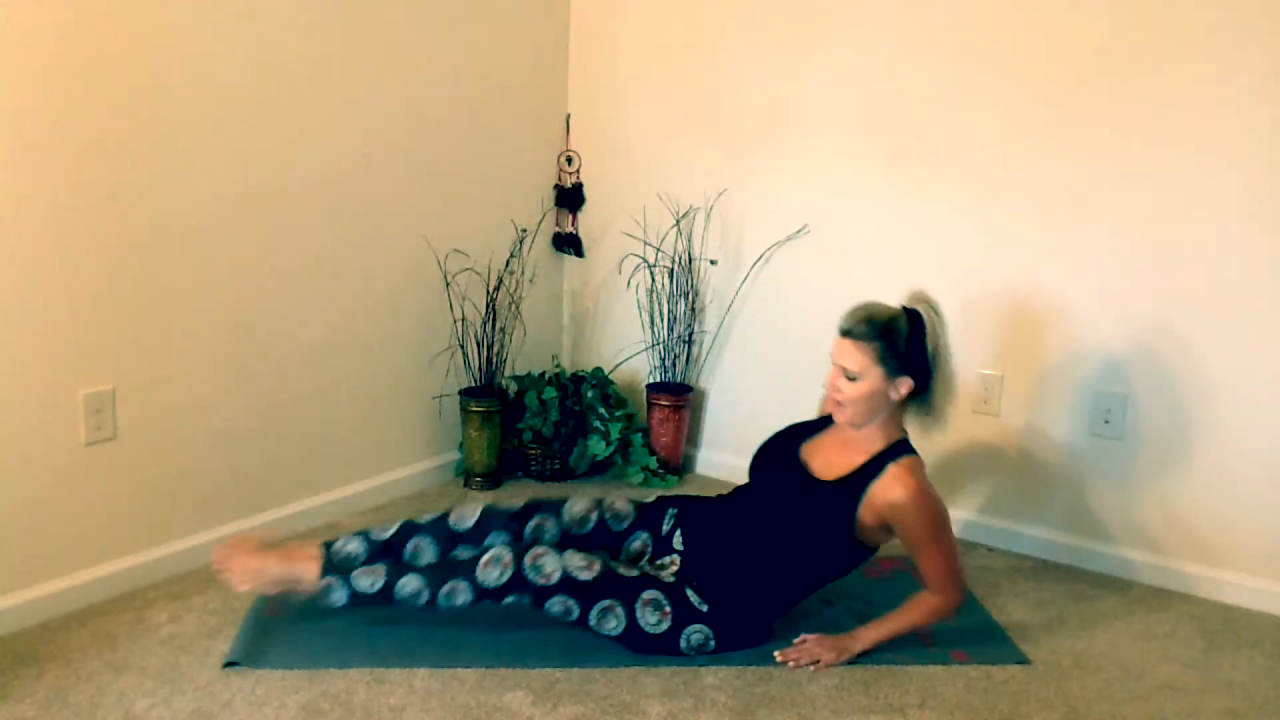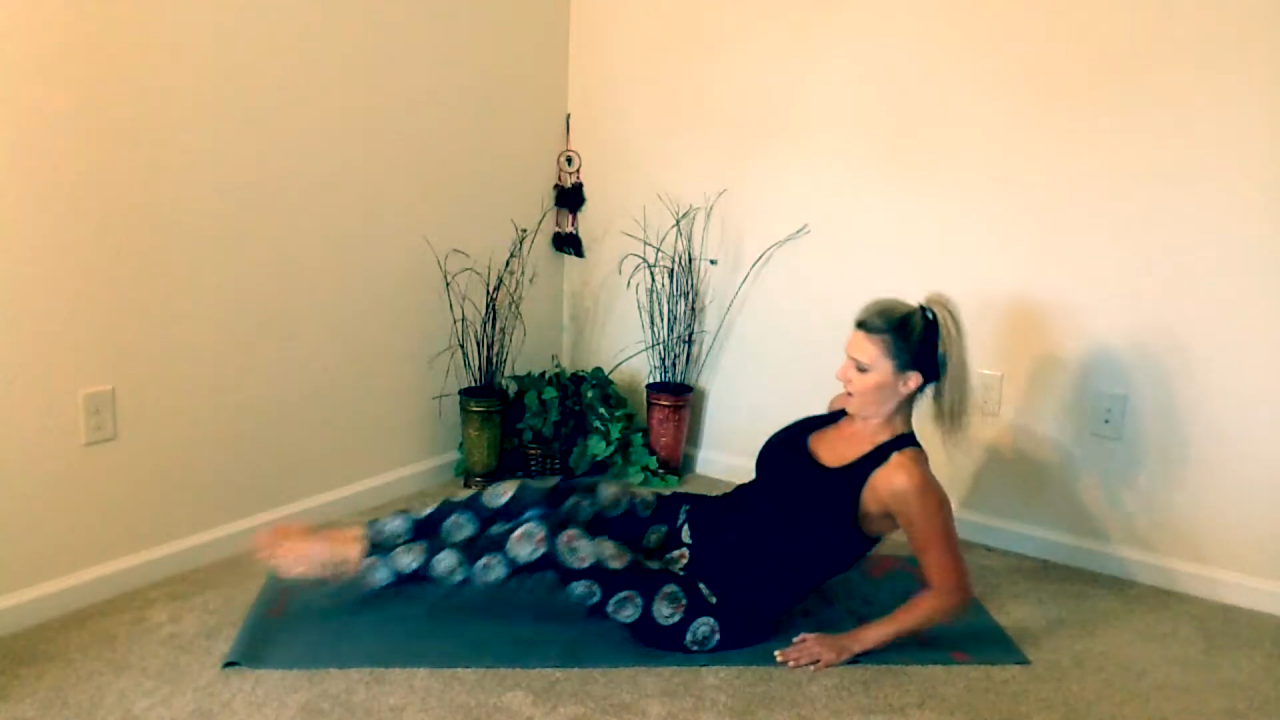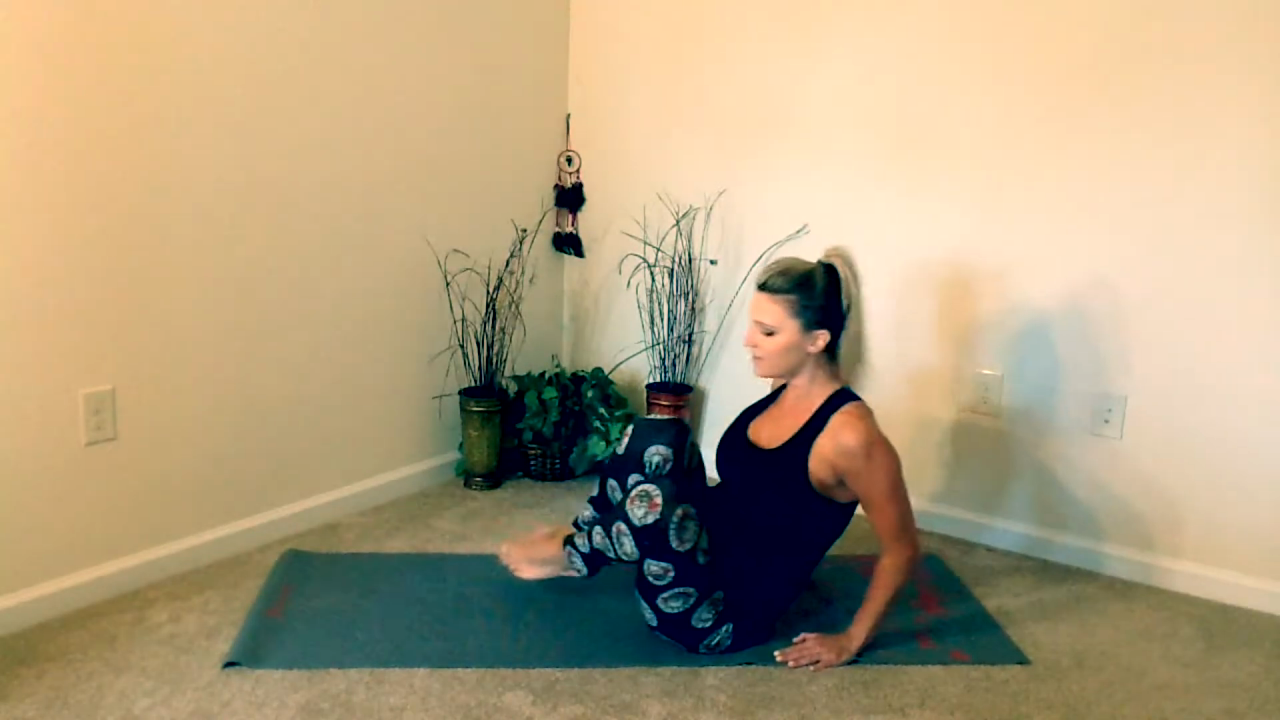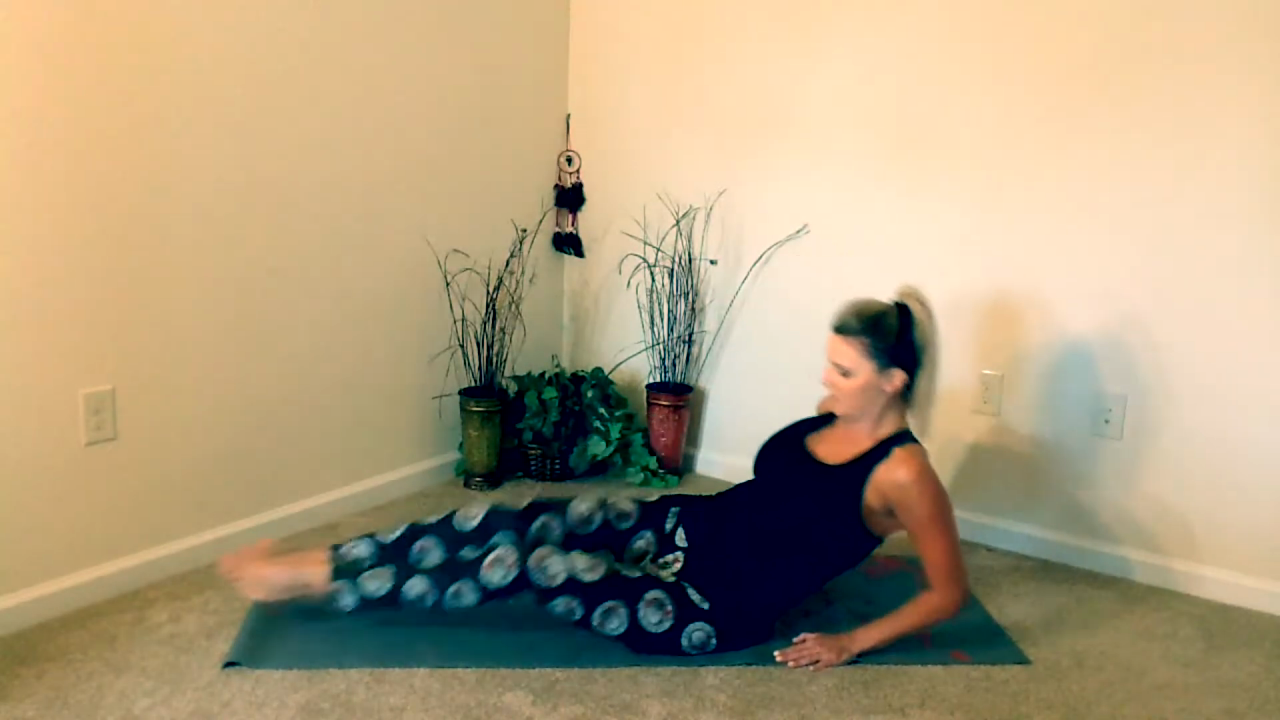
dt=0.4s
person 1, frame 1
left shoulder: (899, 489)
right shoulder: (840, 413)
left elbow: (945, 591)
left wrist: (849, 643)
left hip: (708, 615)
right hip: (685, 532)
left knee: (520, 564)
right knee: (515, 523)
left ankle: (318, 577)
right ankle: (321, 561)
person 1, frame 2
left shoulder: (902, 479)
right shoulder: (845, 411)
left elbow: (950, 592)
left wrist: (849, 642)
left hip: (716, 609)
right hip: (695, 527)
left knee: (549, 543)
right knee: (541, 505)
left ankle: (357, 560)
right ankle: (357, 545)
person 1, frame 3
left shoulder: (850, 437)
right shoulder: (792, 387)
left elbow: (900, 549)
left wrist: (851, 640)
left knee: (651, 480)
right knee: (657, 440)
left ankle: (574, 552)
right ankle: (583, 543)
person 1, frame 4
left shoulder: (904, 476)
right shoulder: (839, 411)
left elbow: (949, 589)
left wrist: (849, 642)
left hip: (710, 613)
right hip: (688, 533)
left knee: (521, 560)
right knee: (524, 522)
left ankle: (329, 580)
right ankle: (328, 566)
